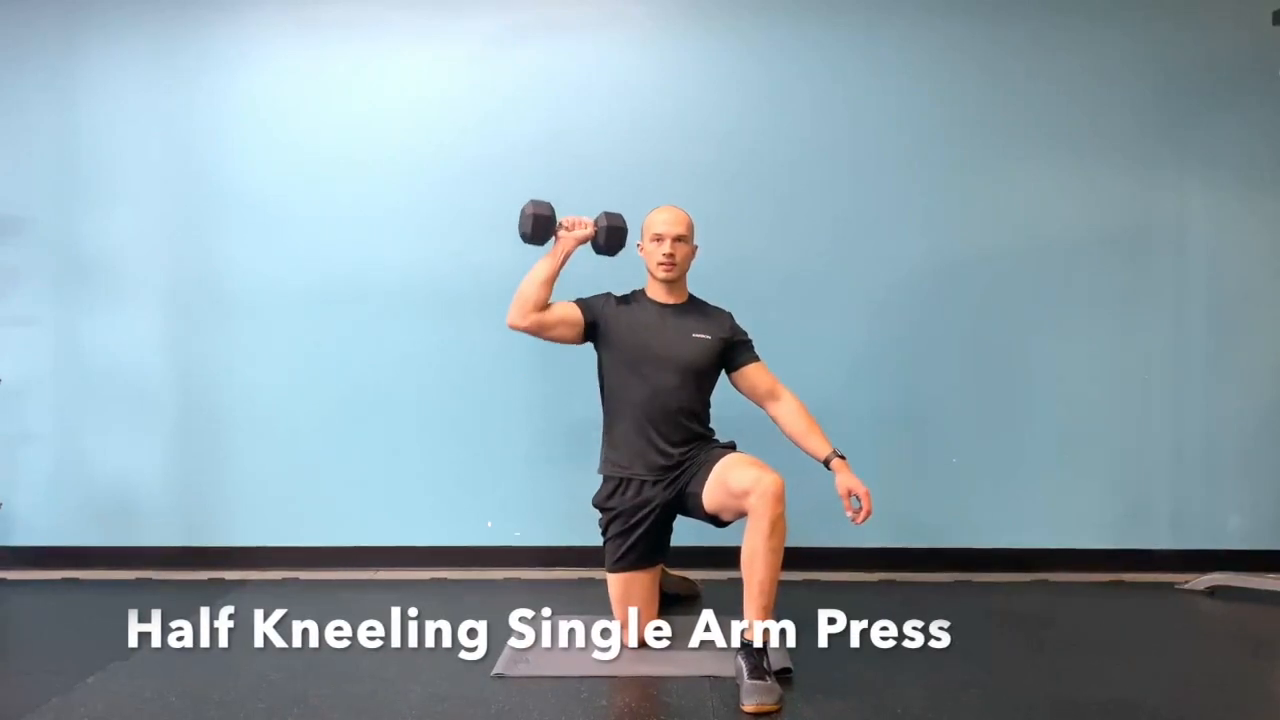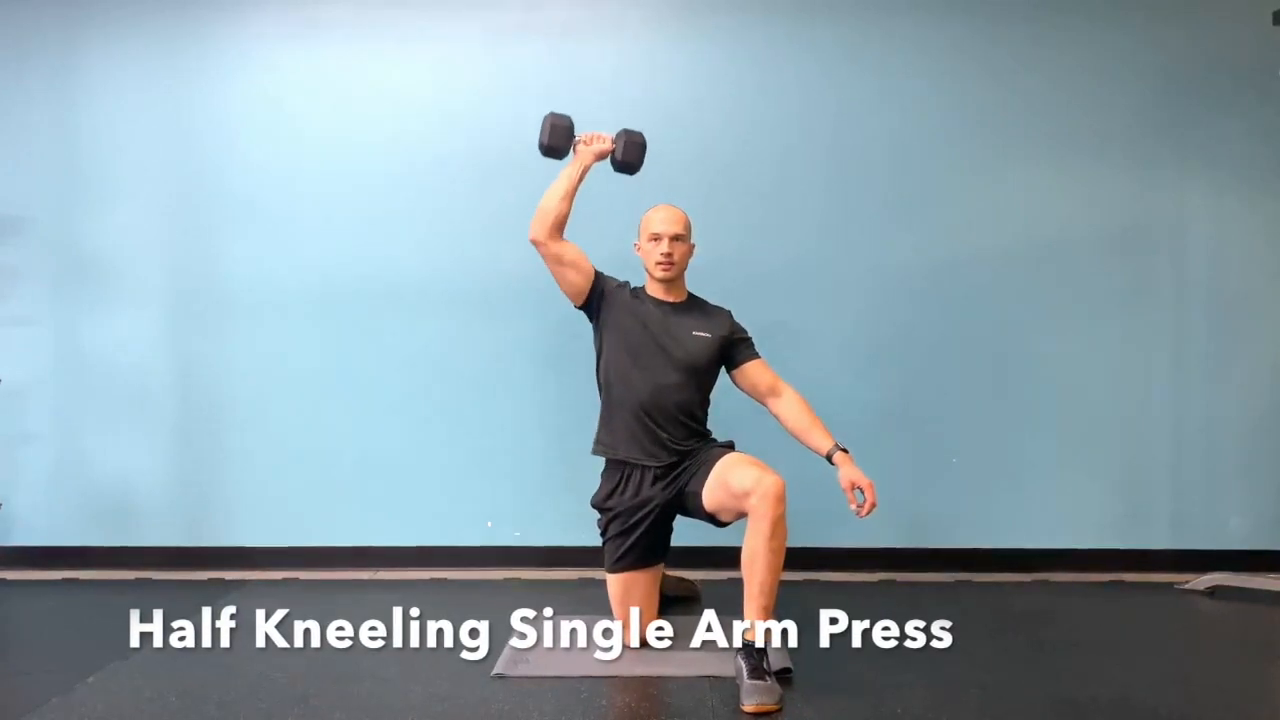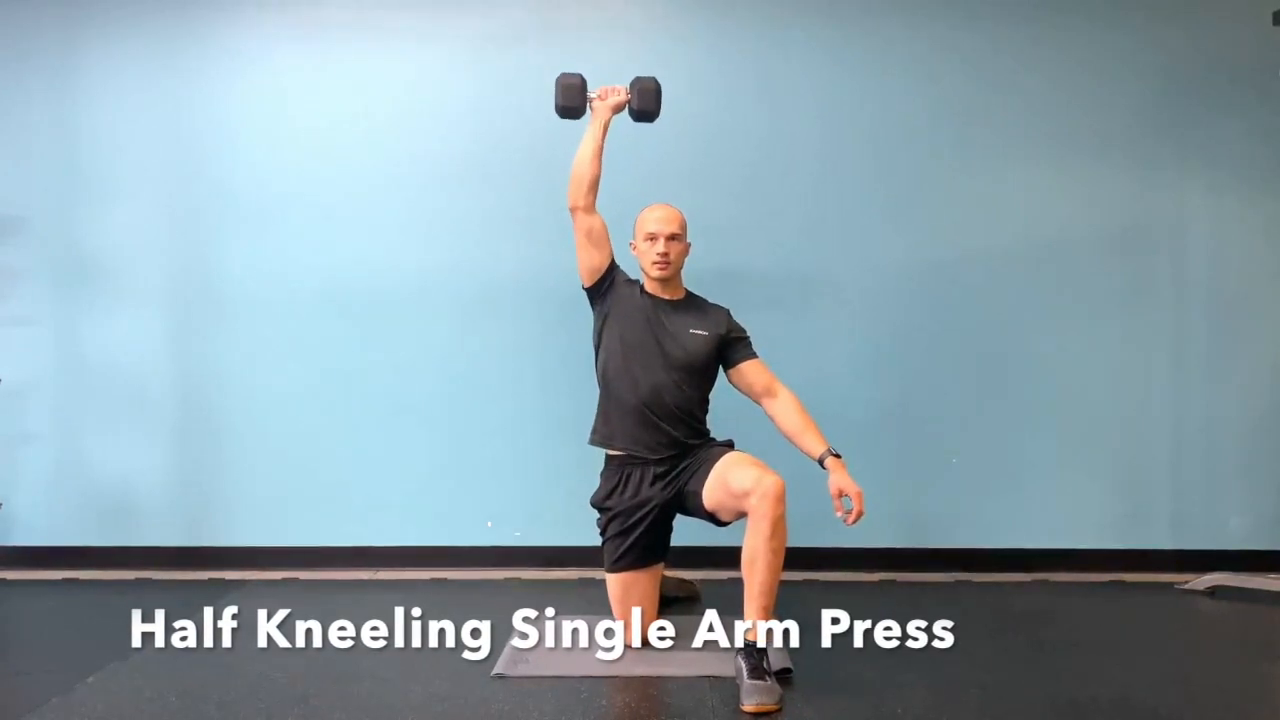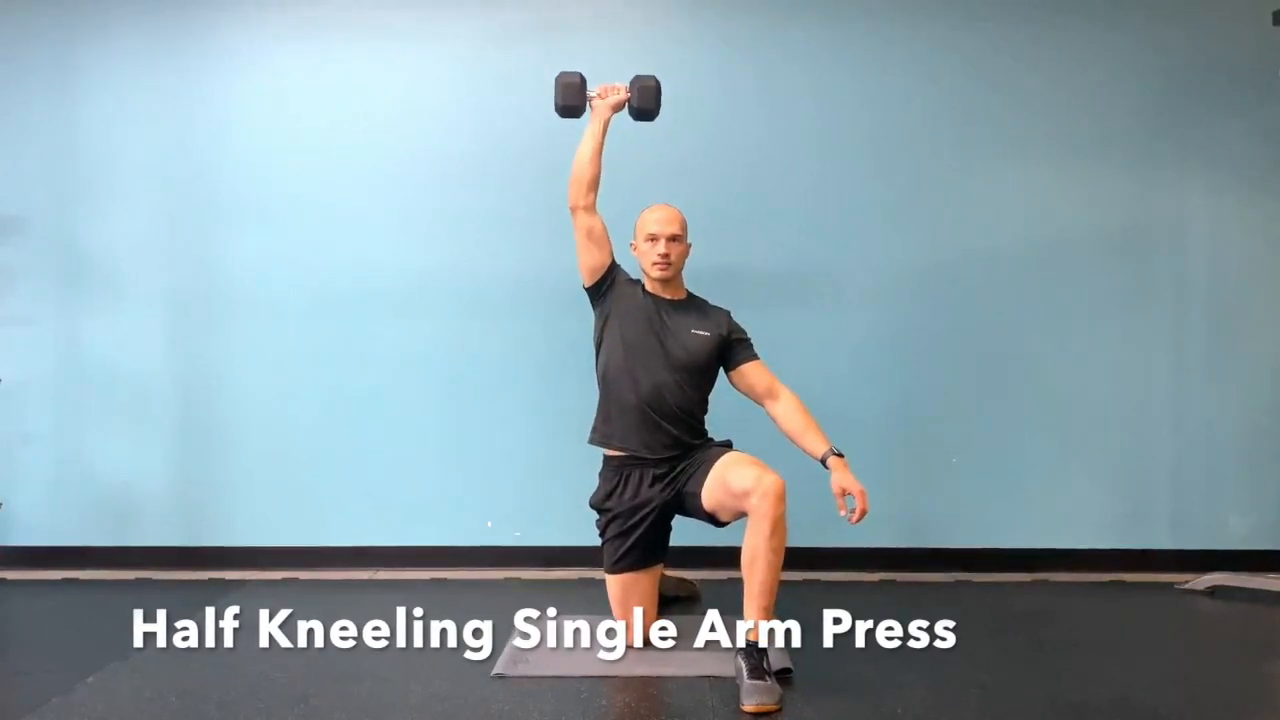
dt=0.3s
person 1, frame 1
left shoulder: (718, 324)
right shoulder: (609, 312)
left elbow: (775, 397)
right elbow: (521, 318)
left wrist: (836, 462)
right wrist: (561, 248)
left hip: (696, 463)
right hip: (631, 481)
left knee: (767, 487)
right knee: (635, 635)
left ankle: (753, 650)
right ankle: (659, 580)
person 1, frame 2
left shoulder: (718, 323)
right shoulder: (610, 303)
left elbow: (776, 394)
right elbow: (544, 236)
left wrist: (838, 455)
right wrist: (582, 162)
left hip: (695, 463)
right hip: (630, 477)
left knee: (768, 489)
right knee: (635, 635)
left ankle: (752, 650)
right ankle: (661, 581)
person 1, frame 3
left shoulder: (716, 321)
right shoulder: (612, 295)
left elbow: (771, 393)
right elbow: (580, 204)
left wrist: (832, 461)
right wrist: (602, 118)
left hip: (695, 462)
right hip: (628, 476)
left knee: (767, 488)
right knee: (636, 636)
left ankle: (753, 650)
right ankle: (660, 578)
person 1, frame 4
left shoulder: (716, 323)
right shoulder: (612, 295)
left elbow: (773, 395)
right elbow: (581, 203)
left wrist: (833, 460)
right wrist: (601, 117)
left hip: (693, 463)
right hip: (626, 477)
left knee: (767, 488)
right knee: (635, 635)
left ankle: (752, 651)
right ankle: (660, 580)
